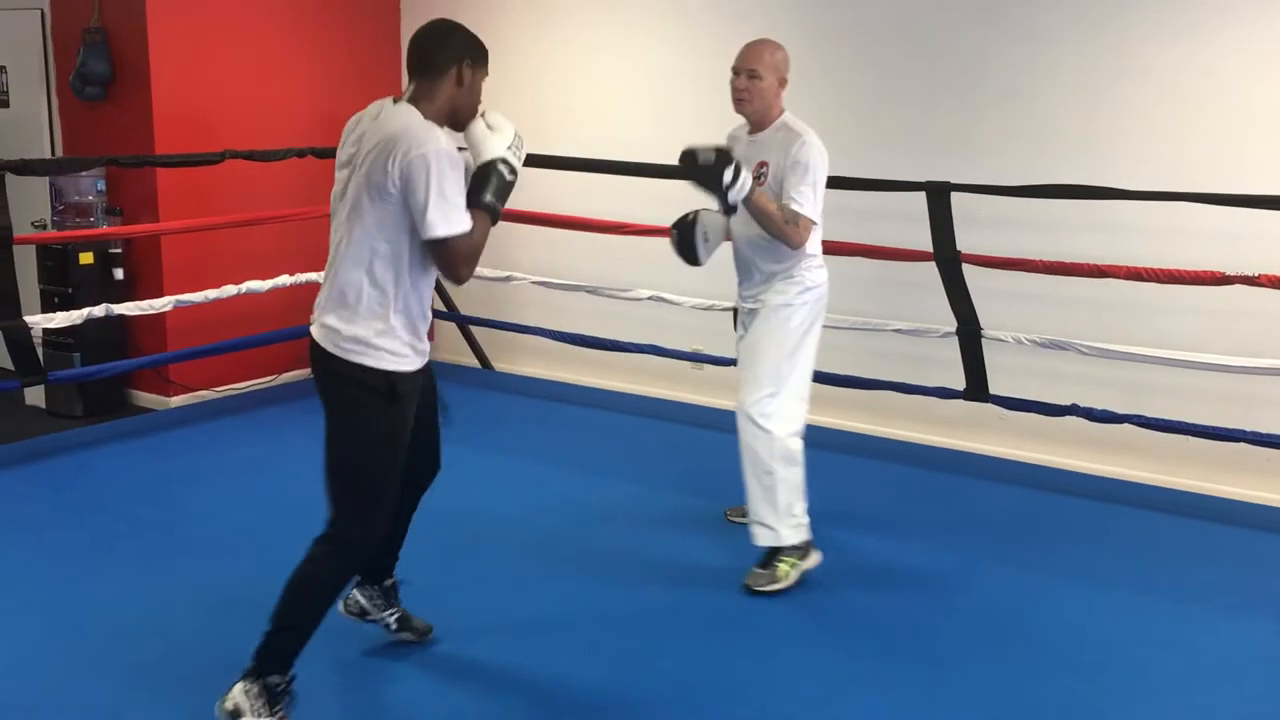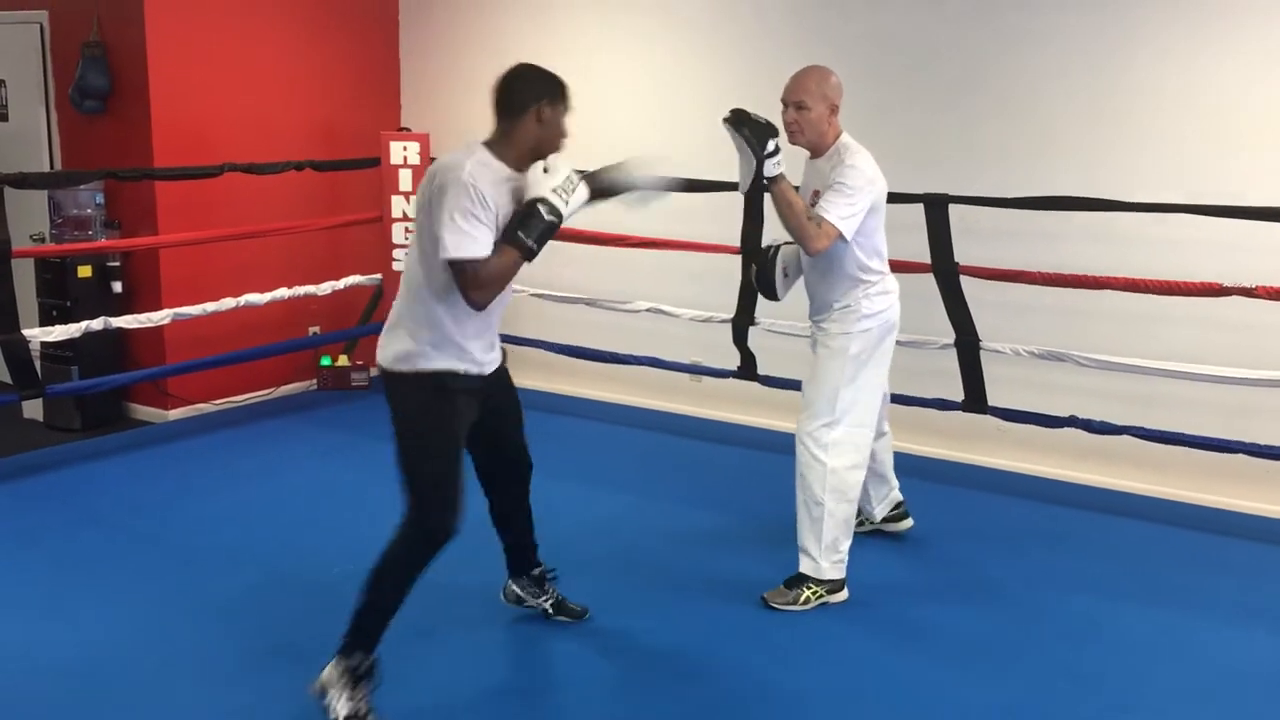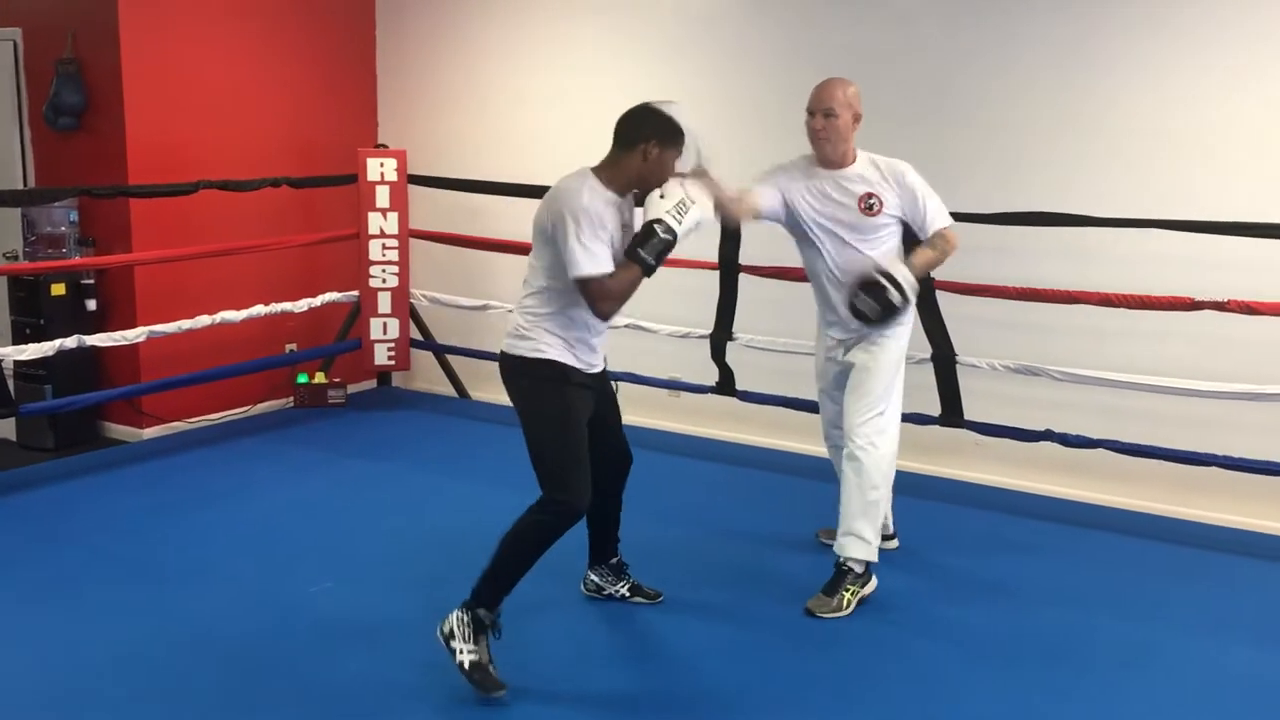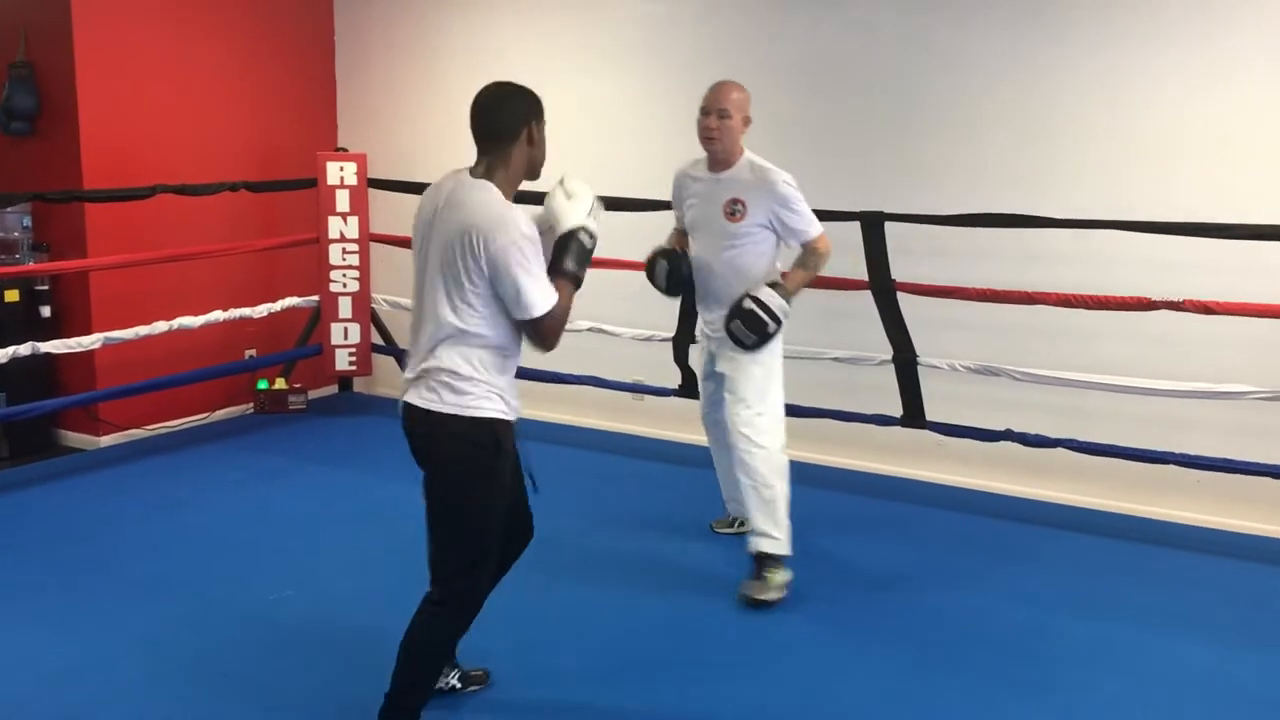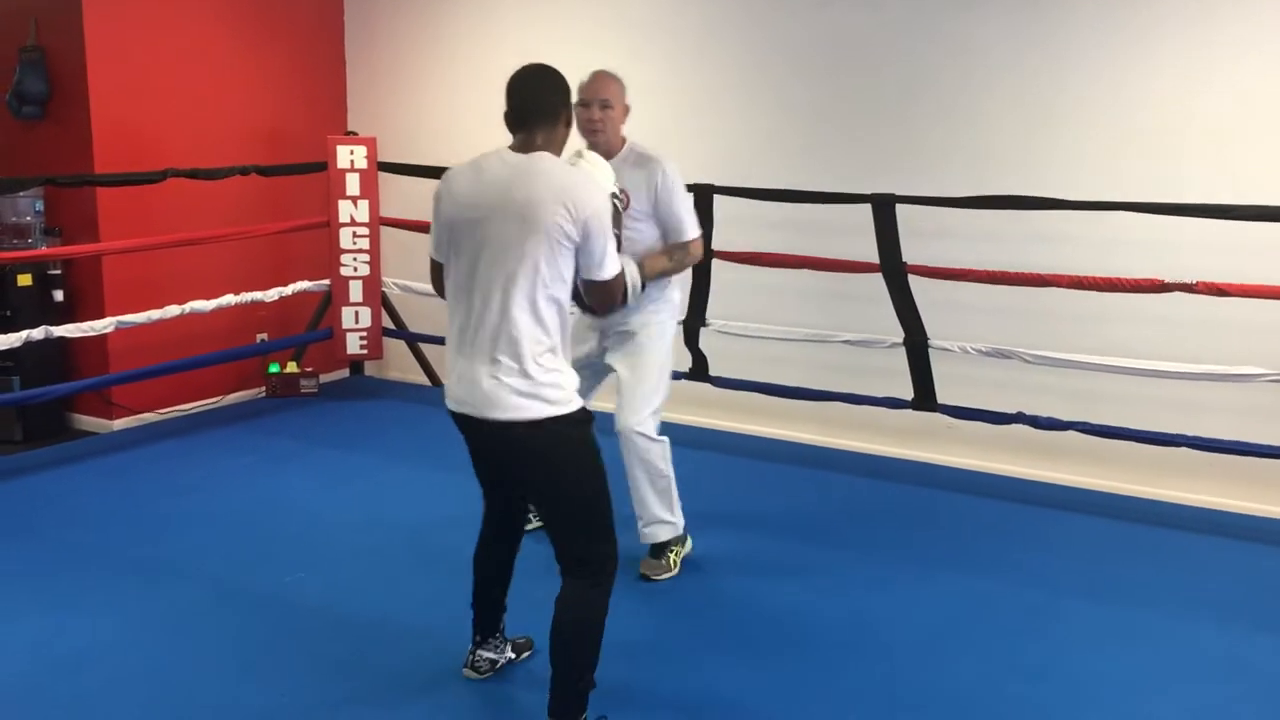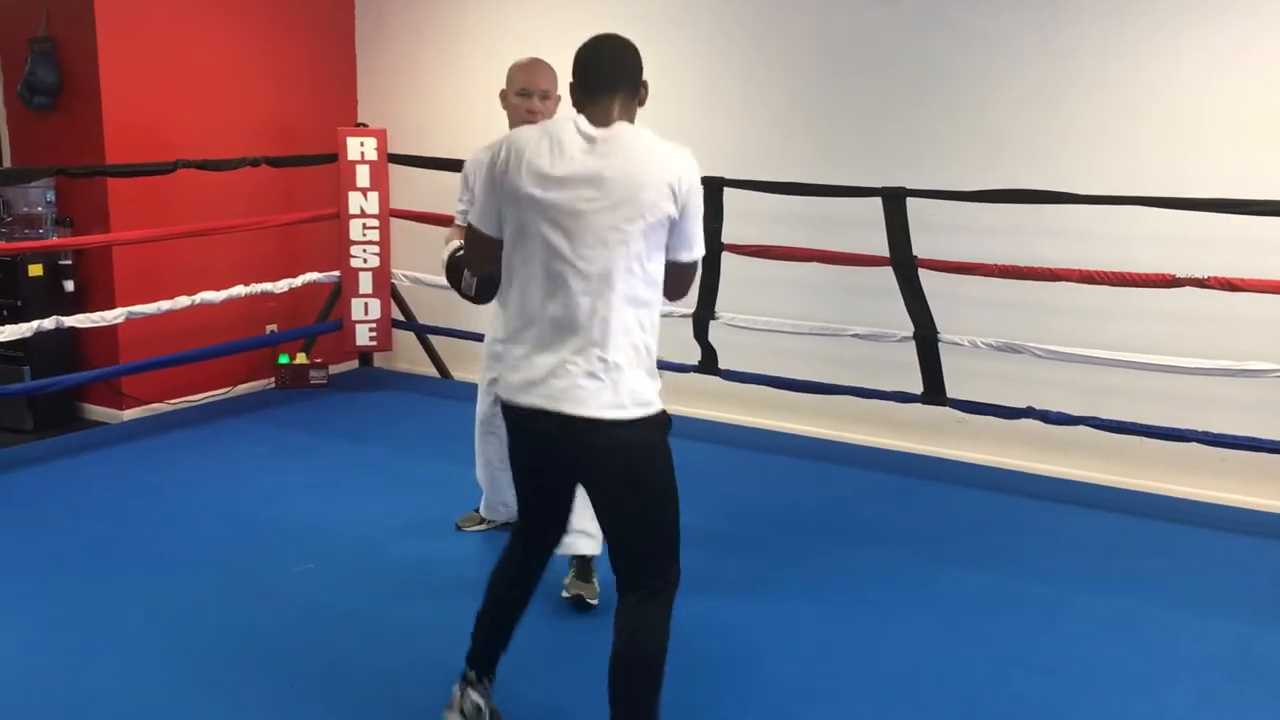
dt=0.7s
person 1, frame 1
left shoulder: (369, 121)
right shoulder: (427, 145)
right elbow: (459, 264)
right wrist: (494, 178)
left hip: (388, 349)
right hip: (371, 360)
left knee: (419, 469)
right knee: (351, 530)
left ankle: (374, 589)
person 1, frame 2
left shoulder: (512, 171)
right shoulder: (465, 175)
left elbow: (576, 187)
right elbow: (476, 286)
left wrist: (606, 181)
right wrist: (540, 221)
left hip: (479, 361)
right hip: (427, 371)
left knee: (512, 472)
right knee: (431, 523)
left ankle: (528, 581)
right ankle: (350, 666)
person 1, frame 3
left shoulder: (617, 194)
right shoulder: (582, 204)
left elbow: (627, 259)
right elbow: (604, 301)
left wrist: (663, 226)
right wrist: (658, 239)
left hip: (583, 361)
right hip: (542, 359)
left knee: (614, 462)
right knee: (565, 498)
left ankle: (604, 571)
right ankle: (472, 619)
person 1, frame 4
left shoulder: (440, 196)
right shoulder: (505, 226)
right elbow: (545, 332)
right wrist: (573, 249)
left hip: (434, 402)
right hip: (464, 418)
left knee: (513, 531)
right knee: (457, 581)
left ankle: (439, 664)
person 1, frame 5
left shoulder: (456, 183)
right shoulder: (580, 190)
right elbow: (609, 299)
right wrist: (612, 236)
left hip: (468, 395)
right hip: (541, 406)
left knee: (503, 519)
right knee: (591, 562)
left ankle: (487, 642)
person 1, frame 6
left shoulder: (514, 152)
right shoulder: (674, 168)
left elbow: (480, 259)
left hip: (528, 397)
right hip: (619, 408)
left knee: (532, 539)
right knee: (649, 588)
person 2, frame 1
left shoulder: (800, 144)
right shoulder: (736, 140)
left elbow: (797, 233)
left wrist: (740, 187)
right wrist: (705, 223)
left hip: (791, 293)
right hip: (755, 292)
left knee: (762, 407)
right knee: (767, 403)
left ankle: (790, 542)
right ankle: (779, 505)
person 2, frame 2
left shoulder: (853, 169)
right shoulder: (817, 163)
left elbow: (817, 239)
left wrist: (771, 171)
right wrist: (790, 259)
left hip: (858, 317)
right hip: (842, 314)
left knee: (822, 435)
right knee: (858, 420)
left ankle: (821, 574)
right ankle: (886, 505)
person 2, frame 3
left shoulder: (895, 175)
right shoulder: (791, 179)
left elbow: (945, 239)
right elbow: (738, 209)
left wrist: (903, 274)
right wrist: (697, 177)
left hip: (882, 328)
right hip: (834, 331)
left knee: (867, 437)
right knee: (841, 435)
left ankle: (856, 565)
right ankle: (875, 525)
person 2, frame 4
left shoulder: (769, 182)
right shoulder: (686, 178)
left elbow: (818, 249)
left wrist: (778, 294)
right wrist: (670, 257)
left hip: (754, 327)
right hip: (711, 324)
left knee: (752, 433)
right knee: (719, 425)
left ankle: (772, 557)
right ankle: (749, 509)
person 2, frame 5
left shoulder: (654, 170)
left elbow: (690, 250)
left hip: (646, 317)
right hip: (593, 313)
left knee: (635, 423)
left ankle: (668, 536)
person 2, frame 6
right shoulder: (481, 164)
right elbow: (462, 229)
right wrist: (458, 255)
right hip: (509, 315)
right knee: (493, 417)
left ankle: (581, 556)
right ankle: (500, 507)
